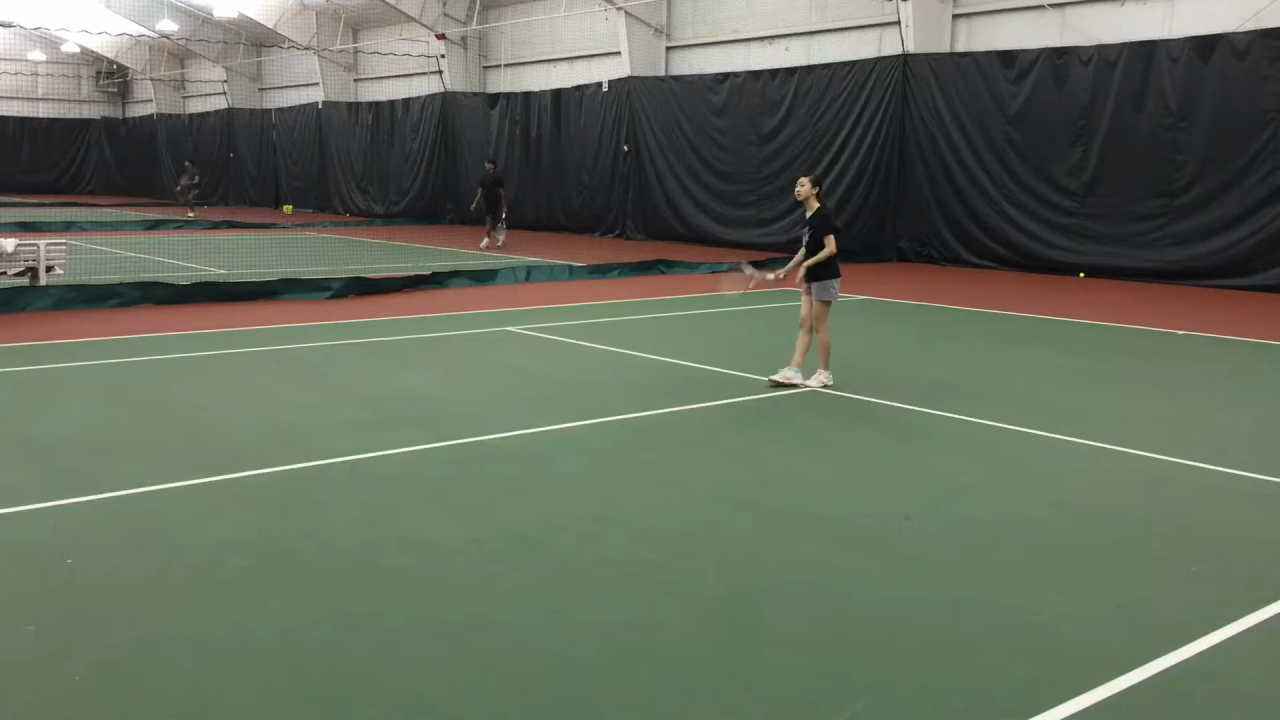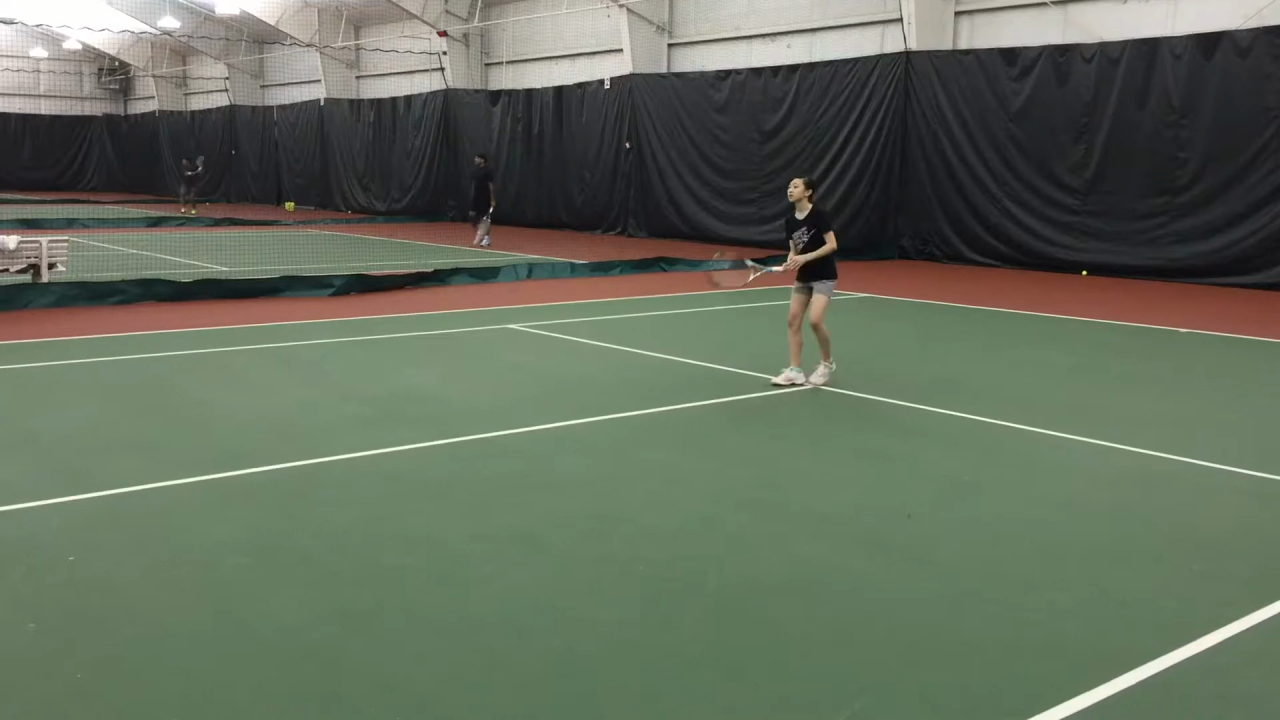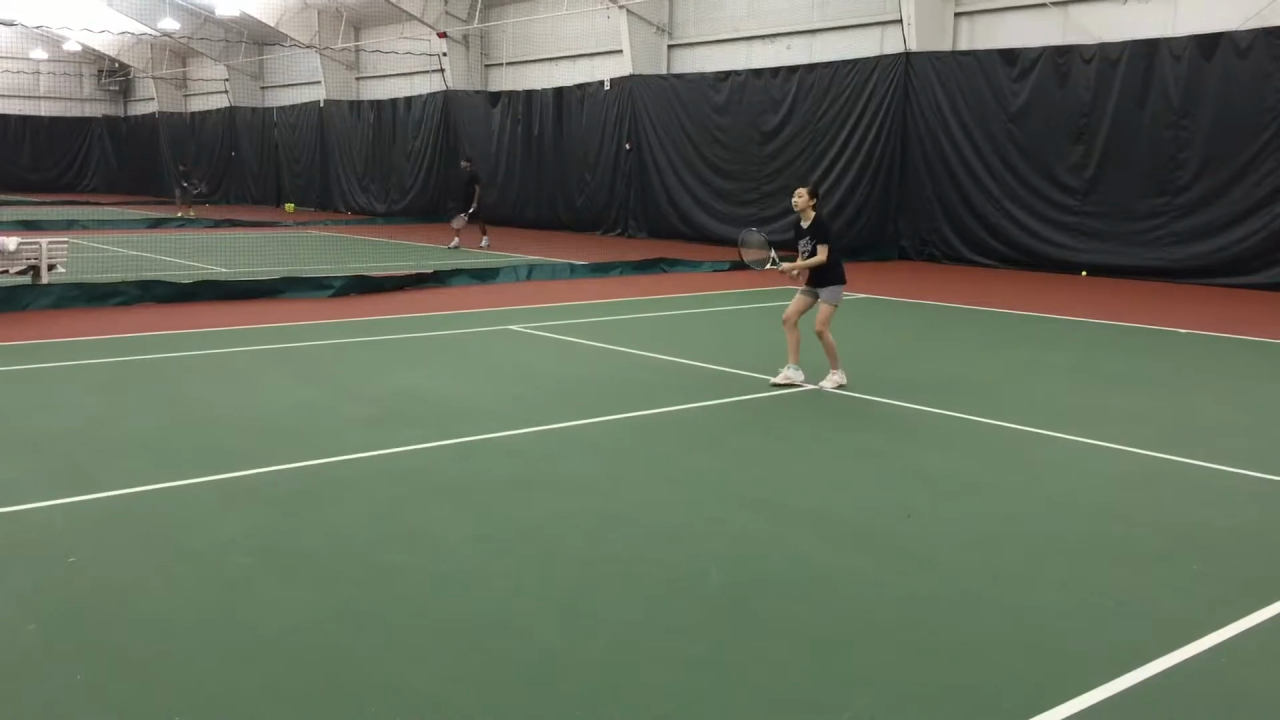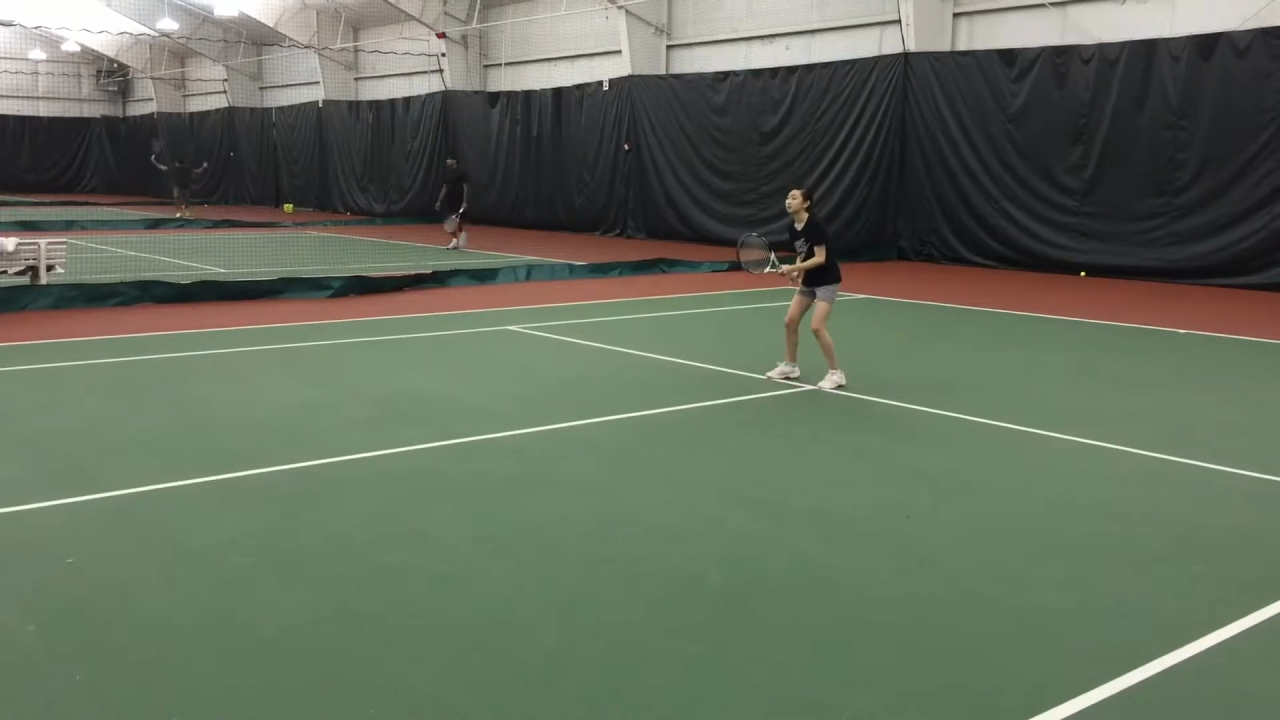
dt=0.3s
person 1, frame 1
left shoulder: (822, 215)
right shoulder: (808, 215)
left elbow: (831, 249)
left wrist: (806, 265)
right wrist: (787, 268)
left hip: (825, 276)
right hip: (812, 277)
left knee: (818, 325)
right knee: (804, 324)
left ankle: (824, 373)
right ankle: (793, 371)
person 1, frame 2
left shoulder: (818, 215)
right shoulder: (790, 219)
left elbow: (832, 245)
right elbow: (794, 251)
left wrist: (805, 258)
right wrist: (791, 263)
left hip: (824, 275)
right hip: (803, 277)
left knee: (815, 320)
right knee: (793, 321)
left ankle: (827, 362)
right ankle: (795, 371)
person 1, frame 3
left shoulder: (820, 223)
right shoulder: (798, 226)
left elbow: (822, 258)
left wrist: (794, 266)
right wrist: (796, 270)
left hip: (831, 281)
right hip: (812, 281)
left knee: (820, 329)
right knee: (788, 318)
left ankle: (837, 373)
right ankle: (793, 370)
person 1, frame 4
left shoulder: (815, 225)
right shoulder: (792, 227)
left elbow: (820, 259)
left wrist: (793, 268)
right wrist: (796, 273)
left hip: (827, 280)
right hip: (809, 281)
left knee: (817, 327)
right knee: (790, 321)
left ankle: (835, 373)
right ankle: (790, 366)
